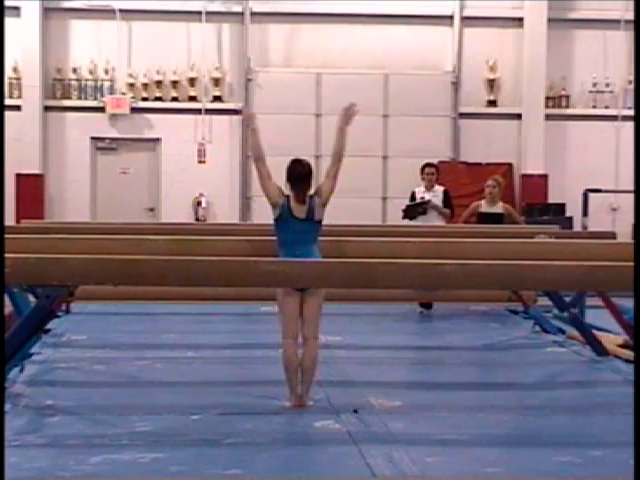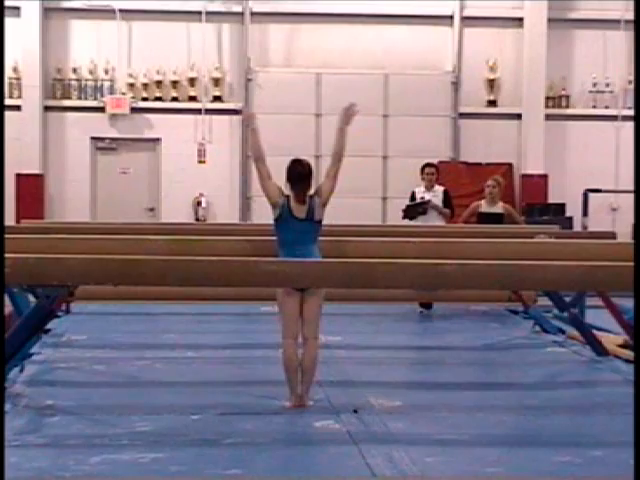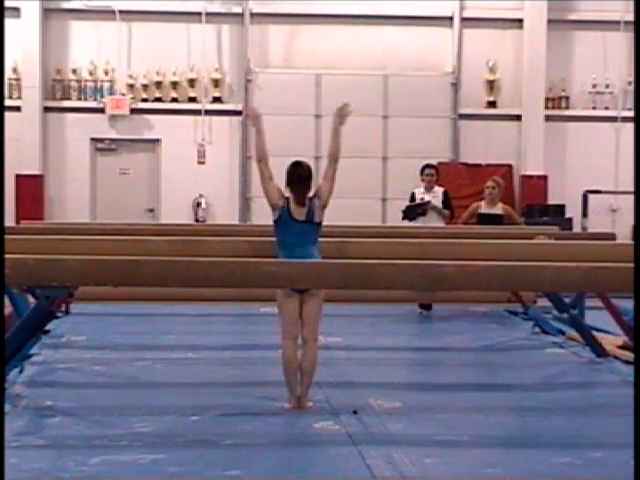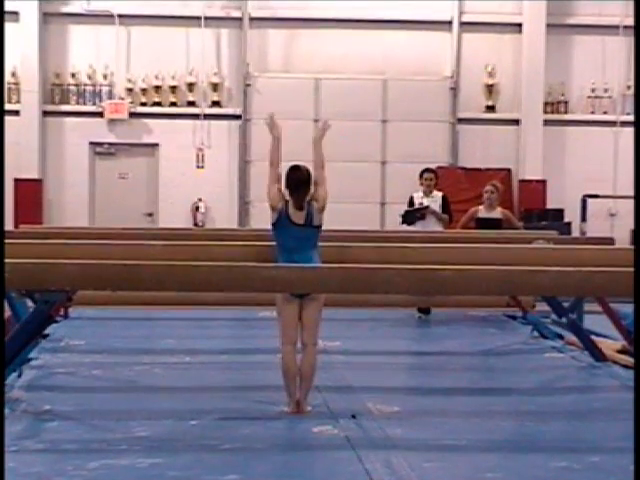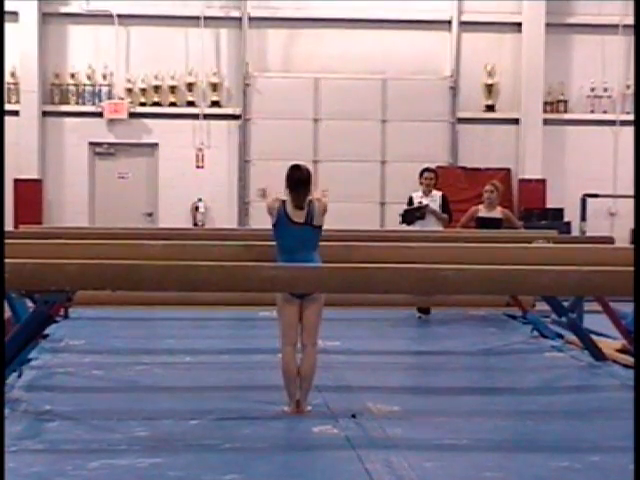
dt=0.3s
person 1, frame 1
left shoulder: (279, 203)
right shoulder: (319, 202)
left elbow: (259, 163)
right elbow: (336, 162)
left wrist: (253, 129)
right wrist: (343, 126)
left knee: (290, 338)
right knee: (311, 337)
left ankle: (294, 395)
right ankle: (305, 395)
person 1, frame 2
left shoulder: (279, 203)
right shoulder: (319, 203)
left elbow: (259, 164)
right elbow: (336, 162)
left wrist: (252, 129)
right wrist: (343, 126)
left knee: (290, 337)
right knee: (310, 336)
left ankle: (294, 395)
right ankle: (305, 395)
person 1, frame 3
left shoulder: (279, 205)
right shoulder: (318, 205)
left elbow: (262, 164)
right elbow: (333, 163)
left wrist: (258, 128)
right wrist: (337, 127)
left knee: (289, 340)
right knee: (310, 339)
left ankle: (293, 397)
right ankle: (304, 396)
person 1, frame 4
left shoulder: (278, 208)
right shoulder: (318, 208)
left elbow: (274, 169)
right elbow: (320, 171)
left wrist: (276, 136)
right wrist: (318, 140)
left knee: (288, 344)
right knee: (310, 344)
left ankle: (292, 401)
right ankle: (303, 400)
person 1, frame 5
left shoulder: (276, 208)
right shoulder: (318, 208)
left elbow: (269, 198)
left wrist: (266, 195)
right wrist: (317, 197)
left knee: (289, 345)
right knee: (309, 345)
left ankle: (292, 402)
right ankle: (303, 402)
person 2, frame 1
left shoulder: (443, 191)
right shoulder: (415, 192)
left elbow: (450, 214)
right elbow: (410, 215)
left wrist: (435, 206)
right wrist: (419, 209)
right ankle: (424, 301)
person 2, frame 2
left shoulder: (443, 192)
right shoulder: (415, 193)
left elbow: (450, 214)
right elbow: (410, 215)
left wrist: (435, 206)
right wrist: (419, 209)
right ankle: (424, 301)
person 2, frame 3
left shoulder: (443, 193)
right shoulder: (415, 193)
left elbow: (450, 215)
right elbow: (409, 216)
left wrist: (435, 208)
right wrist: (418, 210)
right ankle: (424, 302)
person 2, frame 4
left shoulder: (442, 197)
right shoulder: (414, 198)
left elbow: (448, 219)
right elbow: (408, 221)
left wrist: (434, 212)
right wrist: (418, 214)
left ankle: (425, 307)
right ankle: (422, 307)
person 2, frame 5
left shoulder: (441, 196)
right shoulder: (413, 197)
left elbow: (448, 219)
right elbow: (407, 220)
left wrist: (433, 211)
right wrist: (417, 214)
left ankle: (424, 307)
right ankle: (422, 307)
